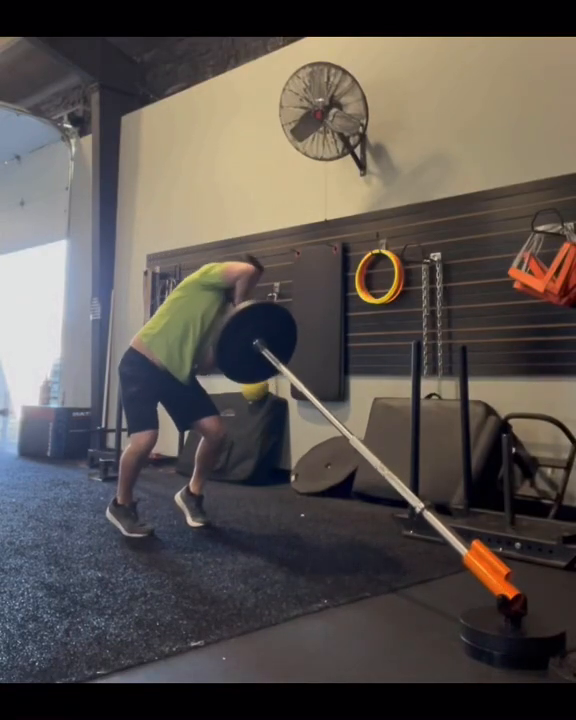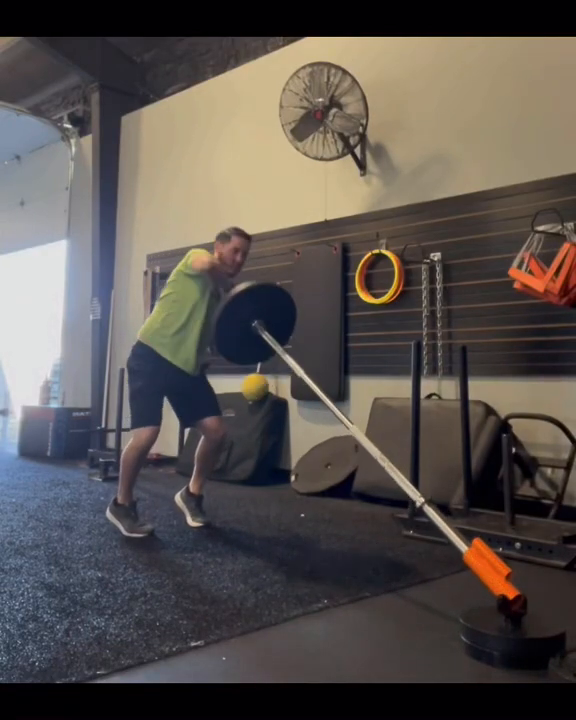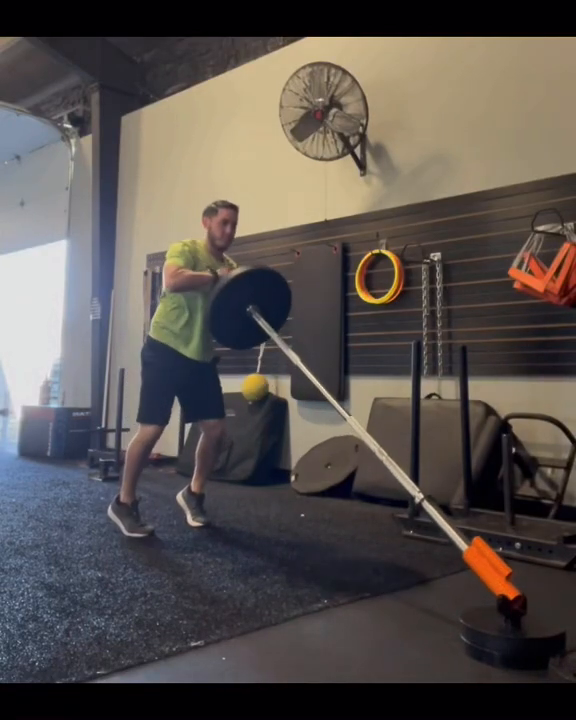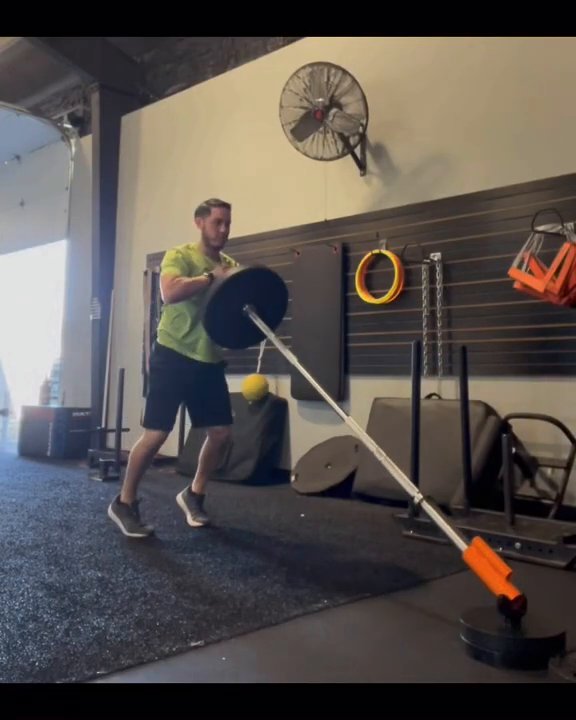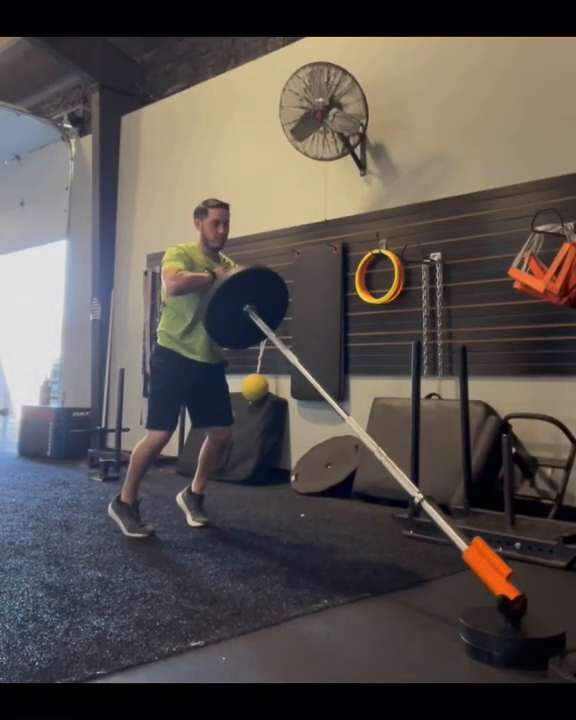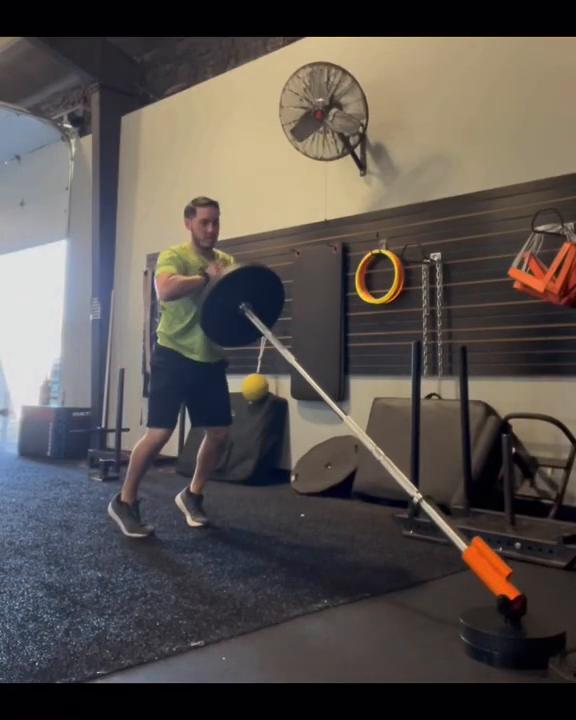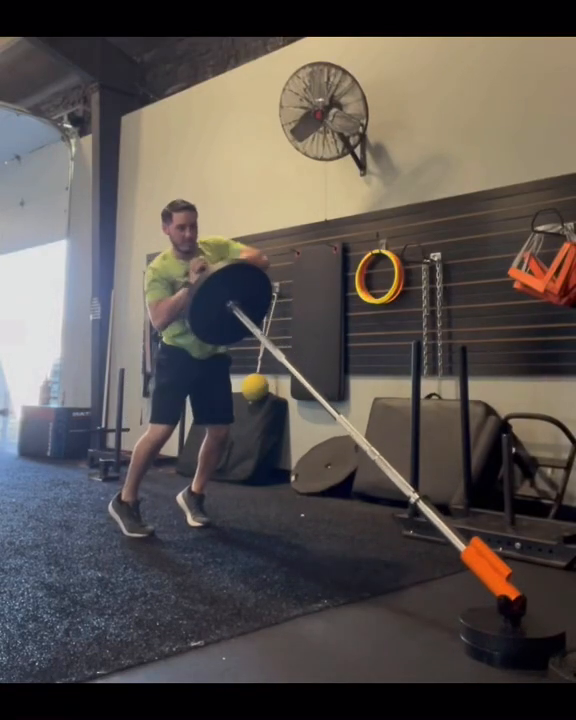
dt=0.2s
person 1, frame 1
left shoulder: (222, 312)
right shoulder: (209, 277)
left elbow: (205, 364)
right elbow: (244, 270)
right wrist: (240, 306)
left hip: (179, 373)
right hip: (143, 364)
left knee: (215, 431)
right knee: (145, 439)
left ankle: (191, 495)
right ankle: (120, 506)
person 1, frame 2
left shoulder: (224, 290)
right shoulder: (198, 259)
left elbow: (215, 337)
right elbow: (206, 264)
right wrist: (228, 284)
left hip: (188, 365)
right hip: (152, 356)
left knee: (215, 430)
right knee: (146, 433)
left ankle: (192, 495)
right ankle: (121, 505)
person 1, frame 3
left shoulder: (230, 267)
right shoulder: (184, 249)
right elbow: (172, 283)
right wrist: (214, 276)
left hip: (201, 357)
right hip: (165, 350)
left knee: (215, 429)
right knee: (151, 429)
left ankle: (193, 494)
right ankle: (123, 503)
person 1, frame 4
left shoulder: (231, 266)
right shoulder: (179, 255)
right elbow: (170, 293)
right wrist: (211, 277)
left hip: (210, 360)
right hip: (173, 356)
left knee: (221, 433)
right knee: (156, 434)
left ankle: (193, 495)
right ankle: (124, 503)
person 1, frame 5
left shoulder: (230, 266)
right shoulder: (180, 254)
right elbow: (174, 285)
right wrist: (214, 276)
left hip: (210, 360)
right hip: (174, 357)
left knee: (220, 433)
right knee: (159, 435)
left ankle: (193, 495)
right ankle: (124, 503)
person 1, frame 6
left shoulder: (226, 261)
right shoulder: (173, 255)
right elbow: (166, 291)
right wrist: (208, 276)
left hip: (211, 359)
right hip: (173, 356)
left knee: (218, 433)
right knee: (159, 433)
left ankle: (192, 496)
right ankle: (124, 502)
person 1, frame 7
left shoulder: (217, 248)
right shoulder: (158, 268)
left elbow: (261, 261)
right elbow: (158, 320)
right wrist: (191, 284)
left hip: (214, 355)
right hip: (178, 354)
left knee: (219, 430)
right knee: (161, 429)
left ankle: (193, 495)
right ankle: (125, 501)
